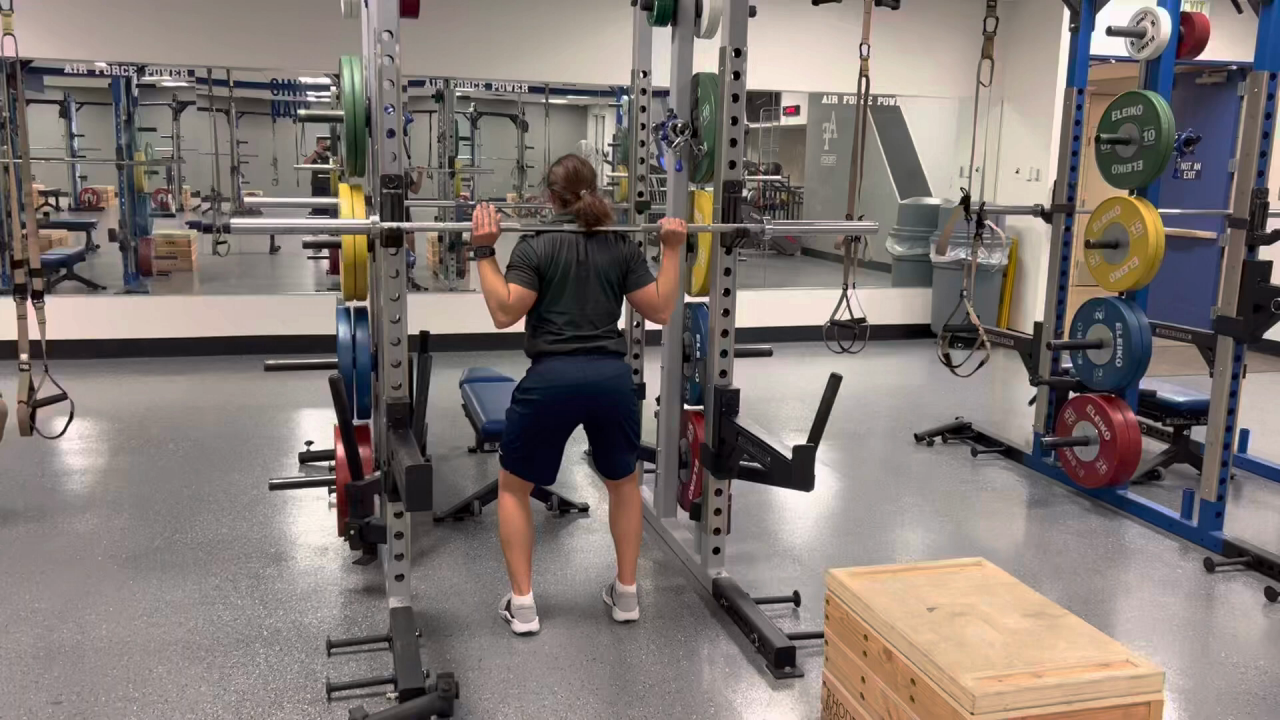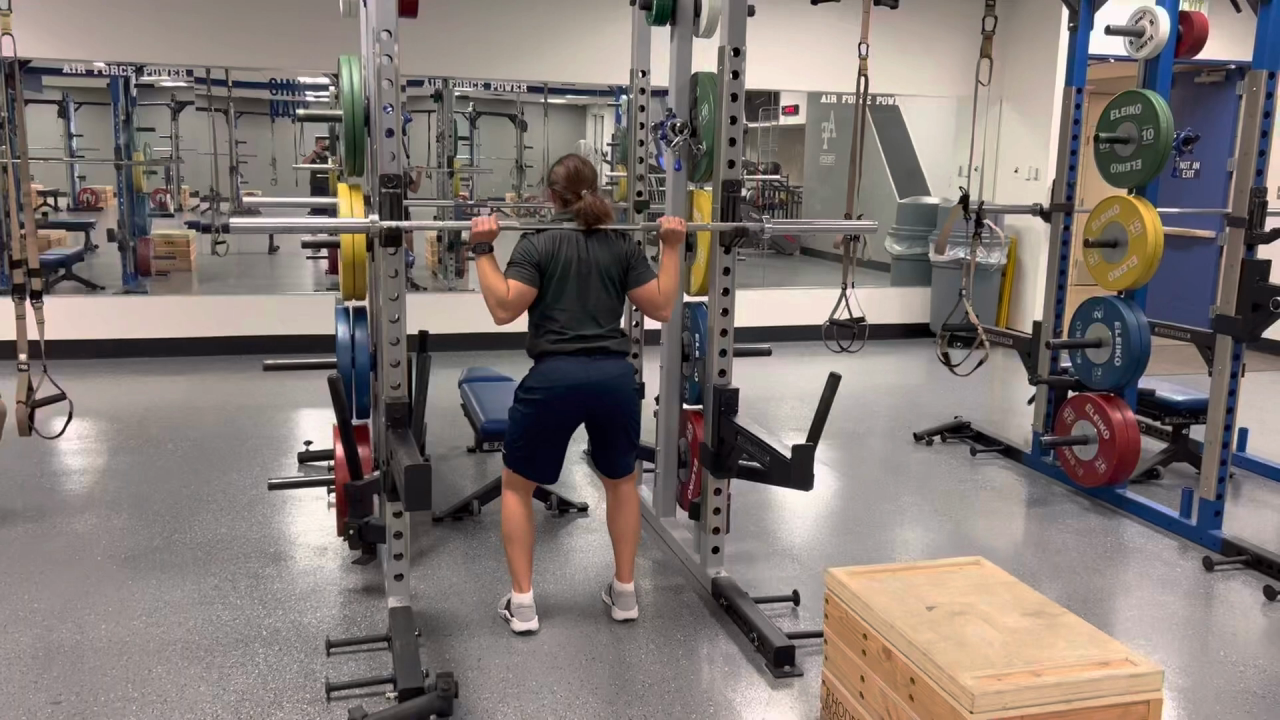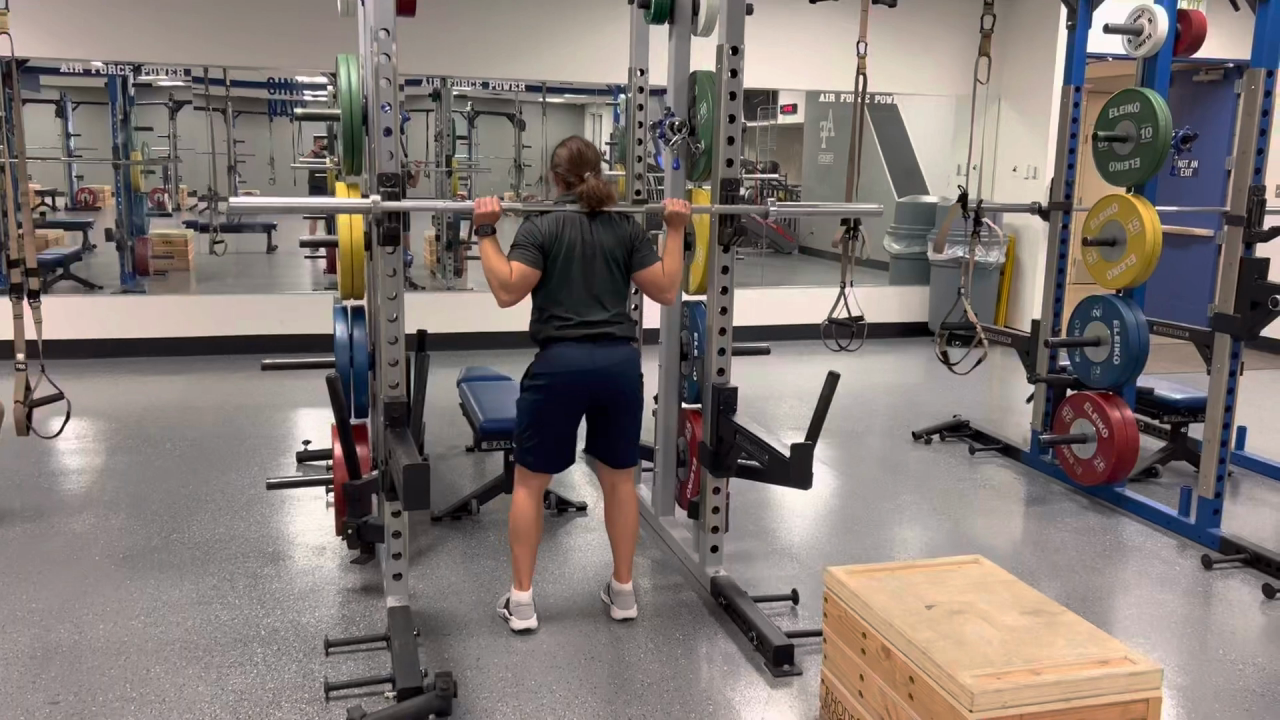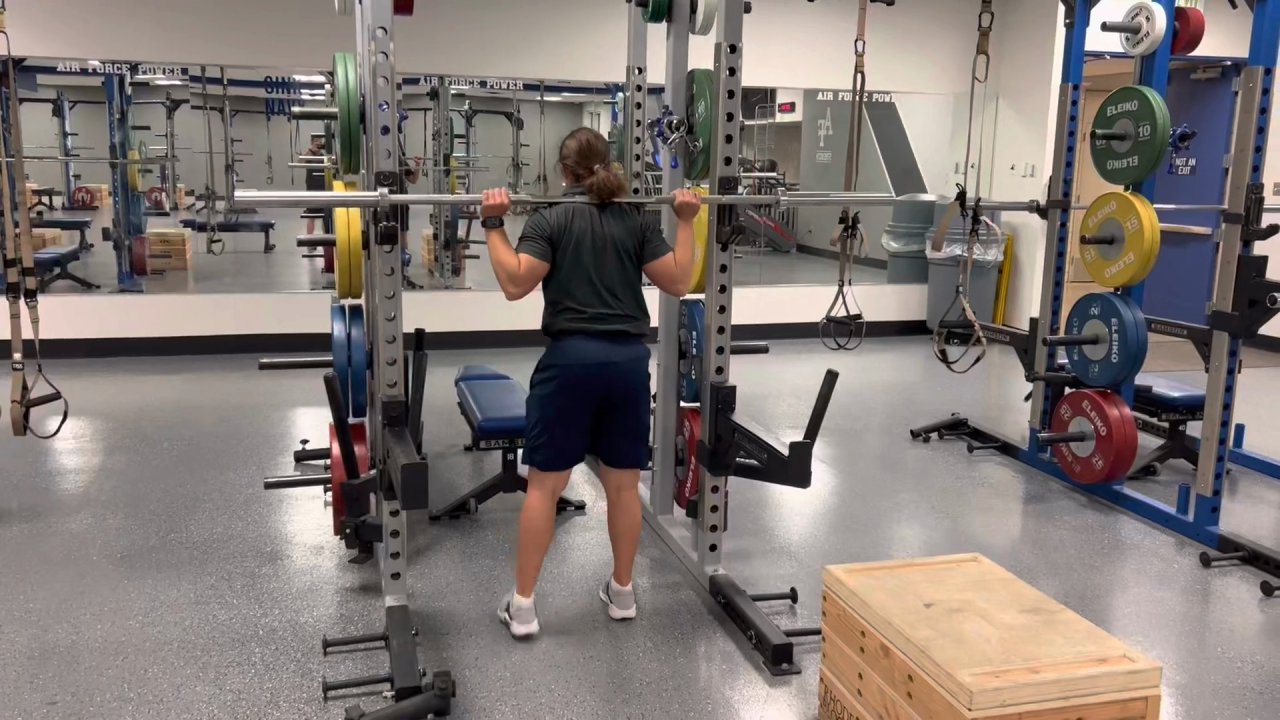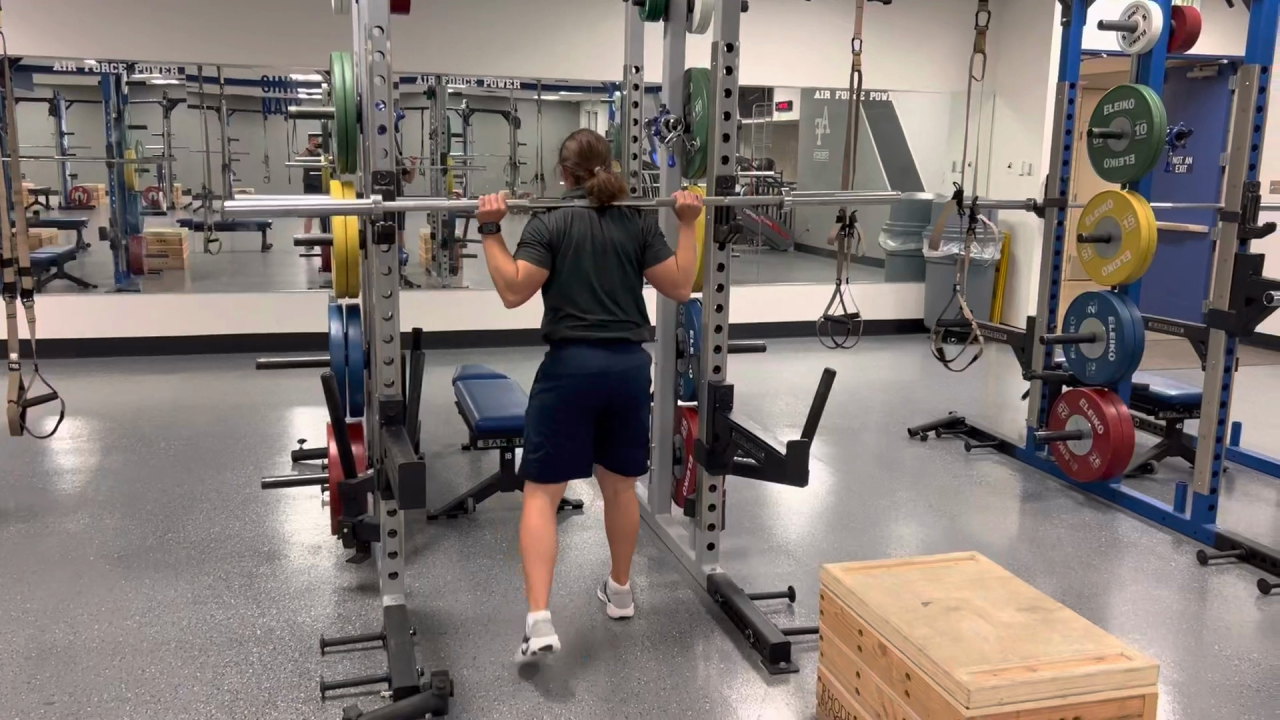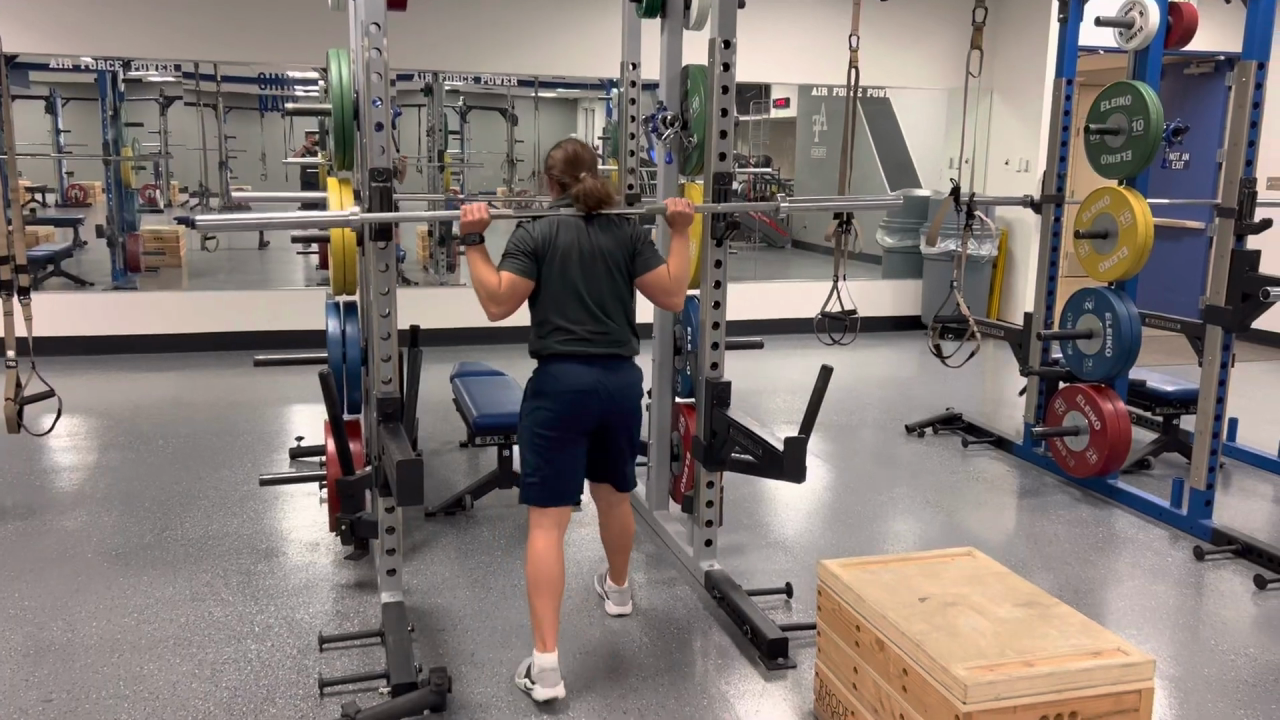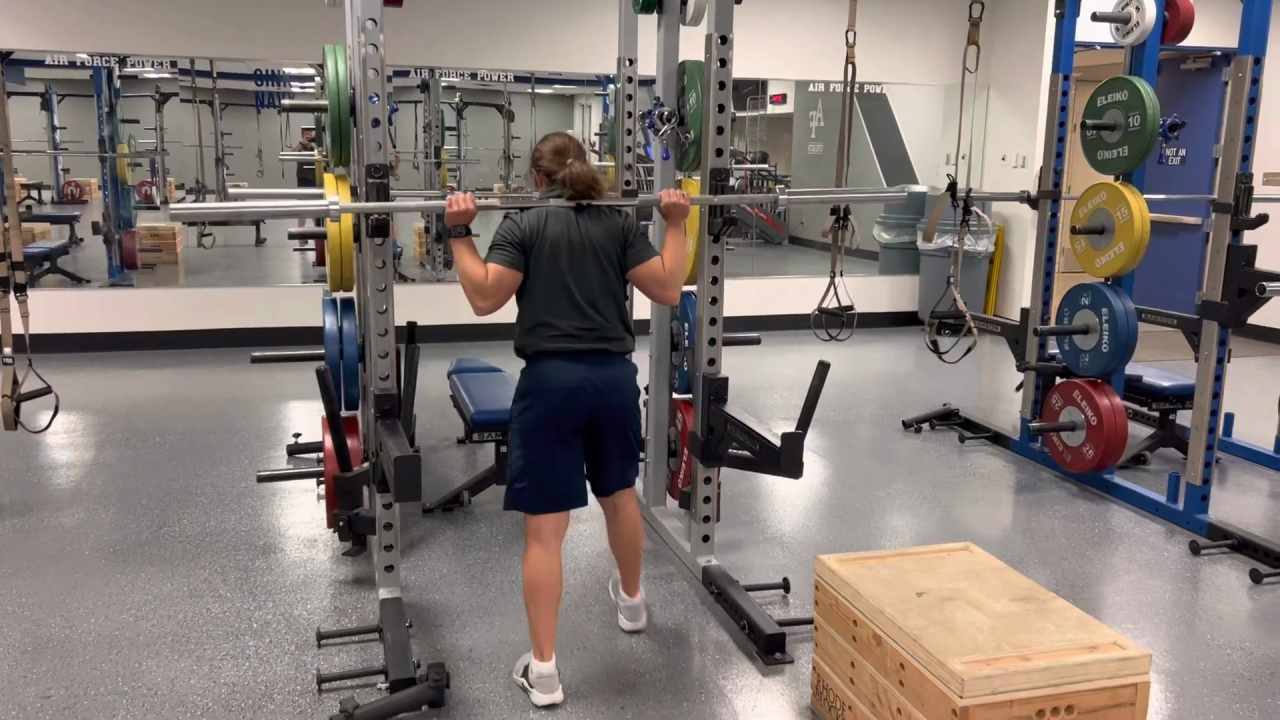
dt=0.2s
person 1, frame 1
left shoulder: (536, 246)
right shoulder: (622, 247)
left elbow: (504, 312)
right elbow: (661, 310)
left wrist: (484, 252)
right wrist: (673, 250)
left hip: (552, 380)
right hip: (612, 378)
left knee: (514, 488)
right knee: (624, 483)
left ankle: (522, 603)
right ankle: (626, 593)
person 1, frame 2
left shoulder: (538, 244)
right shoulder: (623, 245)
left elbow: (504, 309)
right elbow: (662, 308)
left wrist: (483, 250)
right wrist: (672, 249)
left hip: (555, 379)
right hip: (615, 377)
left knee: (517, 487)
right knee: (622, 483)
left ankle: (522, 601)
right ankle: (624, 592)
person 1, frame 3
left shoulder: (540, 227)
right shoulder: (627, 227)
left elbow: (507, 290)
right elbow: (667, 290)
left wrist: (485, 231)
right wrist: (676, 231)
left hip: (559, 365)
right hip: (620, 363)
left knee: (531, 483)
right knee: (620, 481)
left ankle: (521, 600)
right ankle: (622, 590)
person 1, frame 4
left shoulder: (550, 218)
right shoulder: (637, 219)
left elbow: (515, 283)
right elbow: (678, 282)
left wrist: (493, 223)
right wrist: (686, 221)
left hip: (570, 358)
right hip: (628, 358)
left knee: (544, 483)
right knee: (622, 483)
left ankle: (523, 603)
right ankle: (621, 592)
person 1, frame 5
left shoulder: (550, 223)
right shoulder: (638, 223)
left elbow: (513, 291)
right elbow: (680, 286)
left wrist: (490, 230)
right wrist: (688, 226)
left hip: (571, 367)
right hip: (629, 366)
left knee: (542, 492)
right knee: (621, 486)
left ankle: (539, 620)
right ankle: (619, 591)
person 1, frame 6
left shoulder: (534, 233)
right shoulder: (628, 231)
left elbow: (497, 304)
right elbow: (672, 297)
left wrist: (473, 241)
right wrist: (680, 232)
left hip: (560, 383)
right hip: (621, 380)
left knee: (548, 521)
right knee: (615, 493)
left ankle: (545, 664)
right ankle: (617, 588)
person 1, frame 7
left shoulder: (522, 225)
right shoulder: (619, 223)
left elbow: (484, 297)
right elbow: (668, 290)
left wrist: (459, 232)
right wrist: (676, 225)
left hip: (551, 382)
right hip: (614, 378)
left knee: (544, 529)
right knee: (620, 495)
left ankle: (543, 669)
right ankle: (632, 600)
